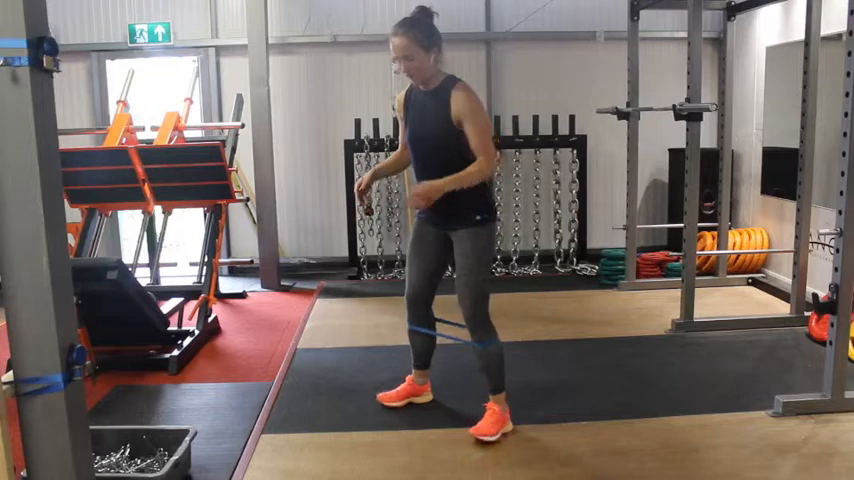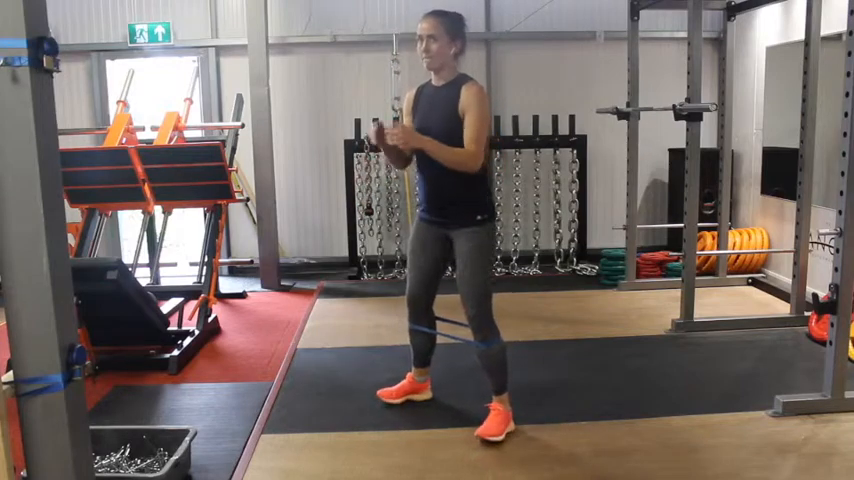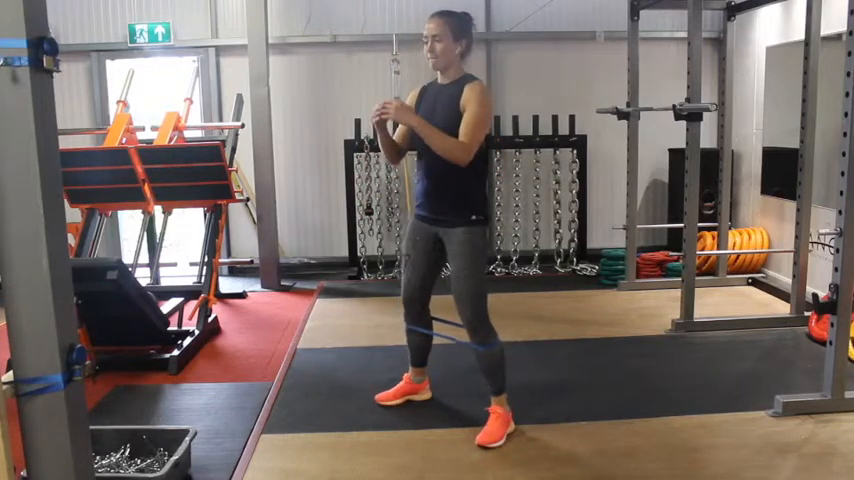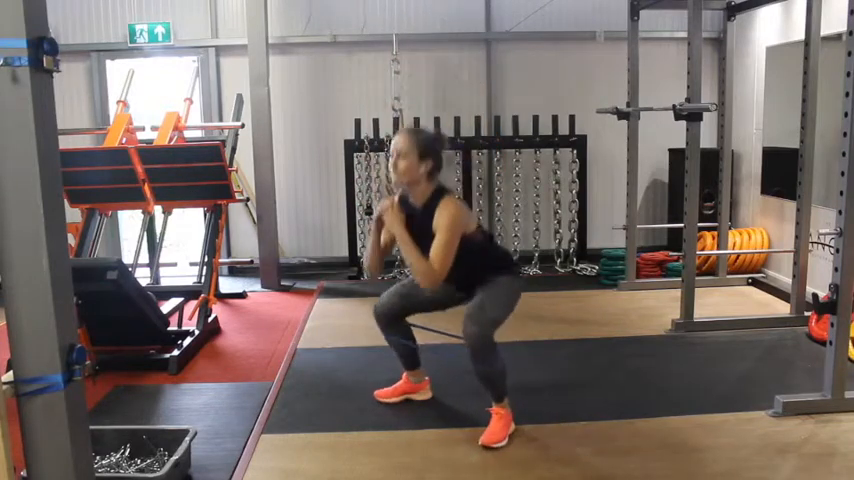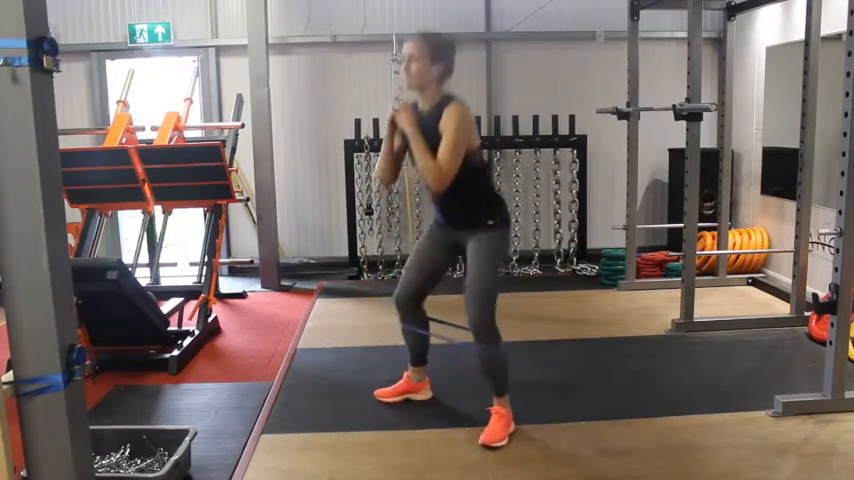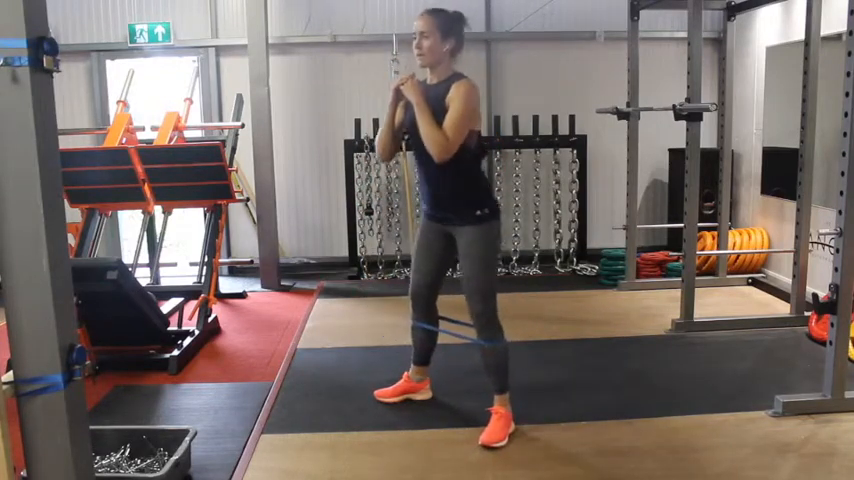
dt=0.7s
person 1, frame 1
left shoulder: (460, 97)
right shoulder: (405, 100)
left elbow: (488, 161)
left wrist: (441, 186)
right wrist: (375, 173)
left hip: (472, 219)
right hip: (430, 219)
left knee: (473, 311)
right knee: (416, 298)
left ankle: (499, 409)
right ankle: (419, 382)
person 1, frame 2
left shoulder: (471, 93)
right shoulder: (415, 96)
left elbow: (472, 161)
right elbow: (403, 162)
left wrist: (417, 139)
right wrist: (385, 143)
left hip: (472, 220)
right hip: (430, 218)
left knee: (477, 311)
right knee: (416, 298)
left ankle: (501, 408)
right ankle: (419, 380)
person 1, frame 3
left shoulder: (474, 91)
right shoulder: (420, 94)
left elbow: (463, 153)
right elbow: (395, 155)
left wrist: (413, 120)
right wrist: (383, 128)
left hip: (465, 221)
right hip: (425, 217)
left knee: (472, 314)
right knee: (412, 299)
left ankle: (501, 409)
right ankle: (417, 380)
person 1, frame 4
left shoulder: (448, 209)
right shoulder: (399, 205)
left elbow: (431, 282)
right elbow: (373, 269)
left wrist: (399, 230)
right wrist: (378, 229)
left hip: (498, 278)
right hip: (457, 279)
left knee: (475, 331)
right knee: (385, 310)
left ankle: (501, 409)
right ankle: (416, 380)
person 1, frame 5
left shoulder: (455, 113)
right shoulder: (410, 114)
left elbow: (437, 181)
right elbow: (385, 179)
left wrist: (411, 131)
right wrist: (393, 133)
left hip: (486, 225)
right hip: (446, 223)
left knee: (478, 317)
right knee: (405, 297)
left ankle: (502, 410)
right ankle: (417, 380)
person 1, frame 6
left shoulder: (462, 89)
right shoulder: (416, 92)
left elbow: (442, 150)
right elbow: (384, 152)
left wrist: (418, 101)
right wrist: (396, 103)
left hip: (475, 217)
right hip: (435, 216)
left knee: (481, 310)
right knee: (421, 294)
left ankle: (503, 409)
right ankle: (417, 380)
